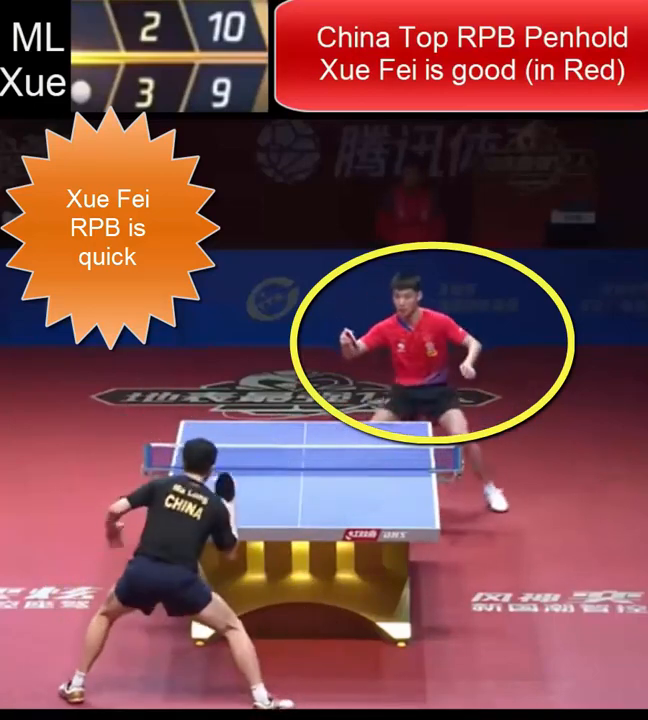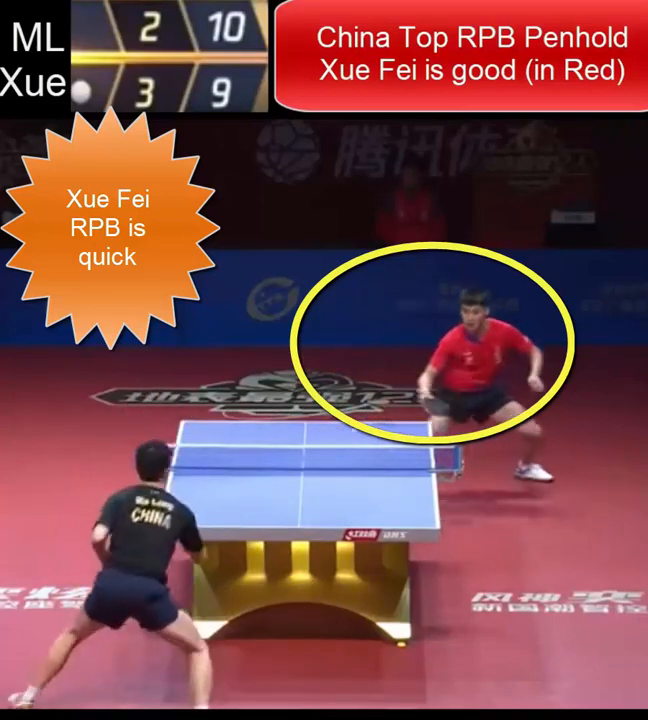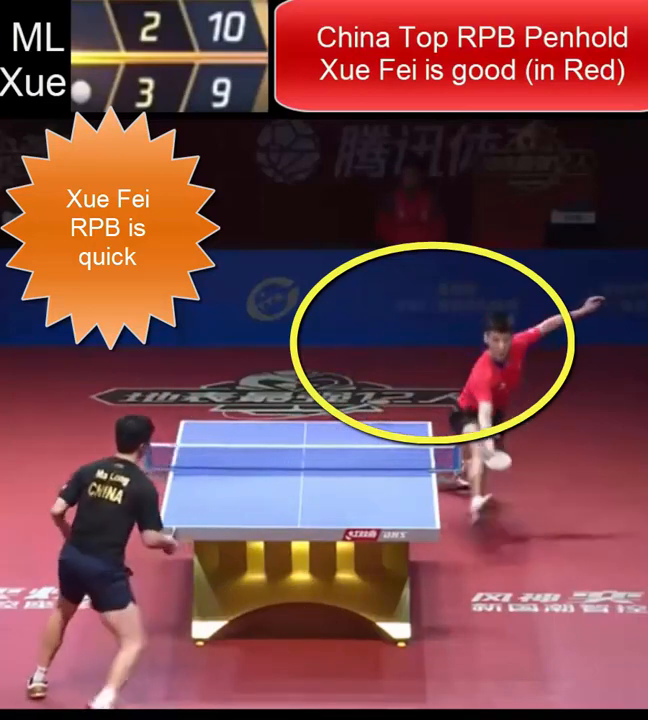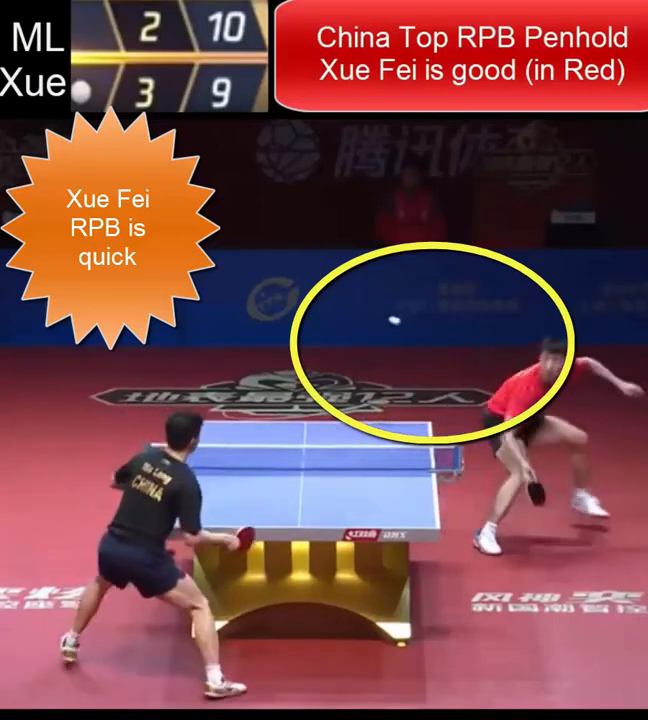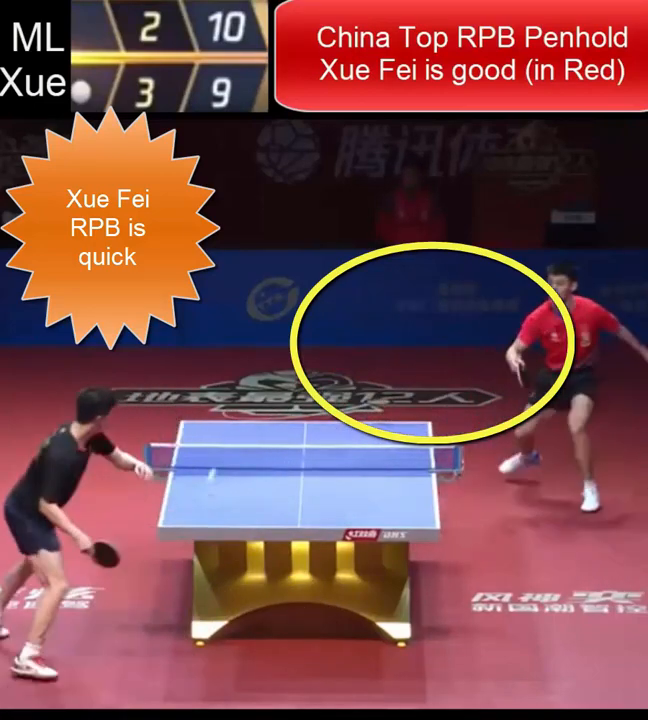
dt=0.5s
person 1, frame 1
left shoulder: (161, 485)
right shoulder: (216, 506)
left elbow: (116, 508)
right elbow: (231, 552)
left wrist: (111, 530)
right wrist: (230, 519)
left hip: (140, 571)
right hip: (181, 580)
left knee: (104, 615)
right knee: (233, 628)
left ankle: (76, 685)
right ankle: (262, 699)
person 1, frame 2
left shoulder: (121, 498)
right shoulder: (182, 511)
left elbow: (97, 537)
right elbow: (199, 553)
left wrist: (109, 561)
left hip: (111, 585)
right hip: (149, 593)
left knee: (73, 635)
right knee: (198, 649)
left ankle: (27, 698)
right ankle: (201, 709)
person 1, frame 3
left shoulder: (88, 471)
right shoulder: (144, 487)
left elbow: (56, 511)
right elbow: (150, 539)
right wrist: (170, 542)
left hip: (71, 559)
right hip: (106, 570)
left knee: (62, 612)
right knee: (132, 643)
left ankle: (38, 680)
right ankle: (102, 704)
person 1, frame 4
left shoulder: (141, 461)
right shoulder: (187, 484)
left elbow: (121, 485)
right elbow: (192, 536)
right wrist: (227, 540)
left hip: (111, 547)
right hip: (147, 558)
left knee: (100, 584)
right knee: (199, 607)
left ankle: (71, 642)
right ankle: (216, 680)
person 1, frame 5
left shoulder: (80, 434)
right shoulder: (62, 455)
left elbow: (116, 455)
right elbow: (46, 506)
left wrist: (135, 463)
right wrist: (77, 535)
right hip: (27, 515)
left knee: (32, 565)
right knee: (56, 585)
right ankle: (27, 658)
person 2, frame 1
left shoulder: (439, 321)
right shoulder: (386, 328)
left elbow: (473, 343)
right elbow: (353, 353)
left wrist: (468, 362)
right wrist: (346, 344)
left hip: (439, 390)
right hip: (404, 392)
left ankle: (490, 488)
person 2, frame 2
left shoulder: (505, 332)
right shoulder: (450, 341)
left elbow: (535, 351)
right elbow: (428, 374)
left wrist: (535, 375)
right wrist: (425, 390)
left hip: (489, 392)
right hip: (454, 394)
left knee: (533, 432)
left ankle: (526, 467)
person 2, frame 3
left shoulder: (518, 344)
right shoulder: (483, 373)
left elbow: (544, 326)
right elbow: (484, 413)
left wrist: (580, 312)
right wrist: (486, 441)
left hip: (495, 411)
right hip: (469, 415)
left knee: (496, 453)
right knee: (480, 450)
left ankle: (462, 474)
right ankle: (477, 501)
person 2, frame 4
left shoulder: (568, 369)
right shoulder: (525, 386)
left elbow: (586, 362)
right elbow: (507, 433)
left wrist: (618, 382)
right wrist: (523, 463)
left hip: (531, 418)
right hip: (499, 421)
left knee: (579, 440)
right knee: (519, 477)
left ankle: (581, 497)
right ankle: (486, 532)
person 2, frame 5
left shoulder: (591, 311)
right shoulder: (538, 317)
left elbow: (619, 330)
right elbow: (515, 349)
right wrist: (514, 359)
left hip: (581, 375)
right hip: (552, 375)
left knee: (577, 427)
right knee: (522, 432)
left ankle: (590, 488)
right ankle: (527, 457)
